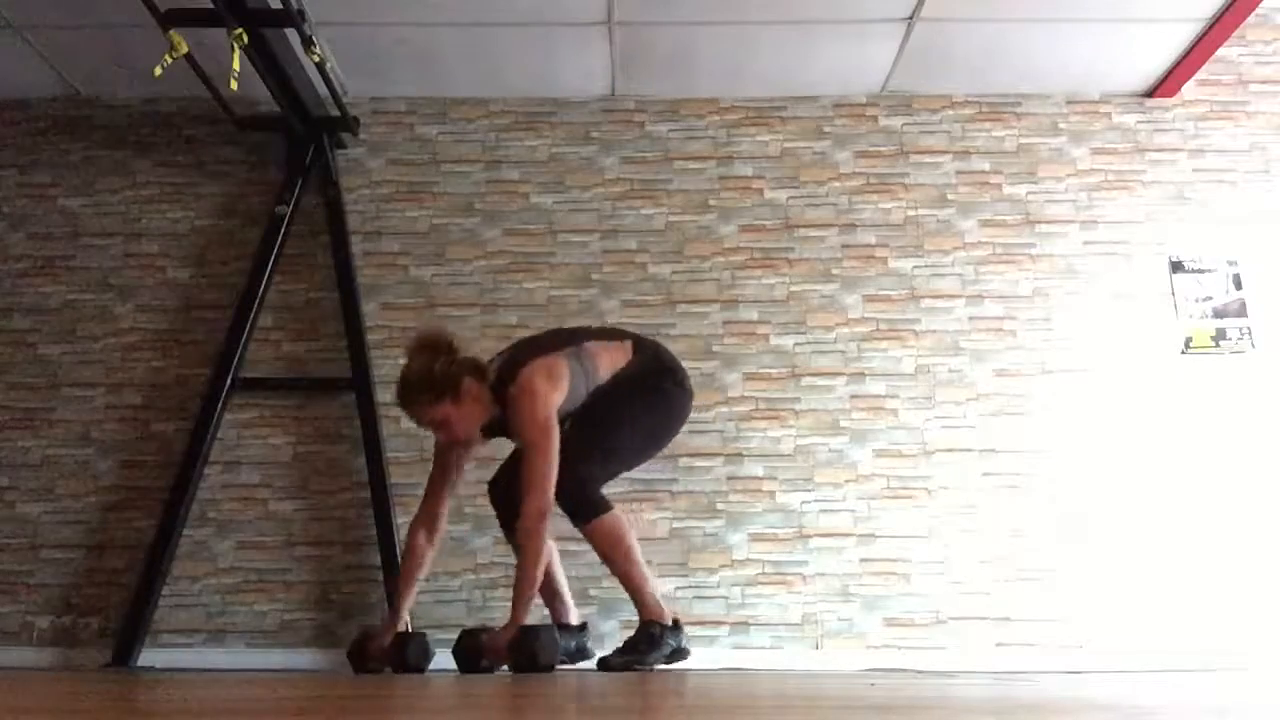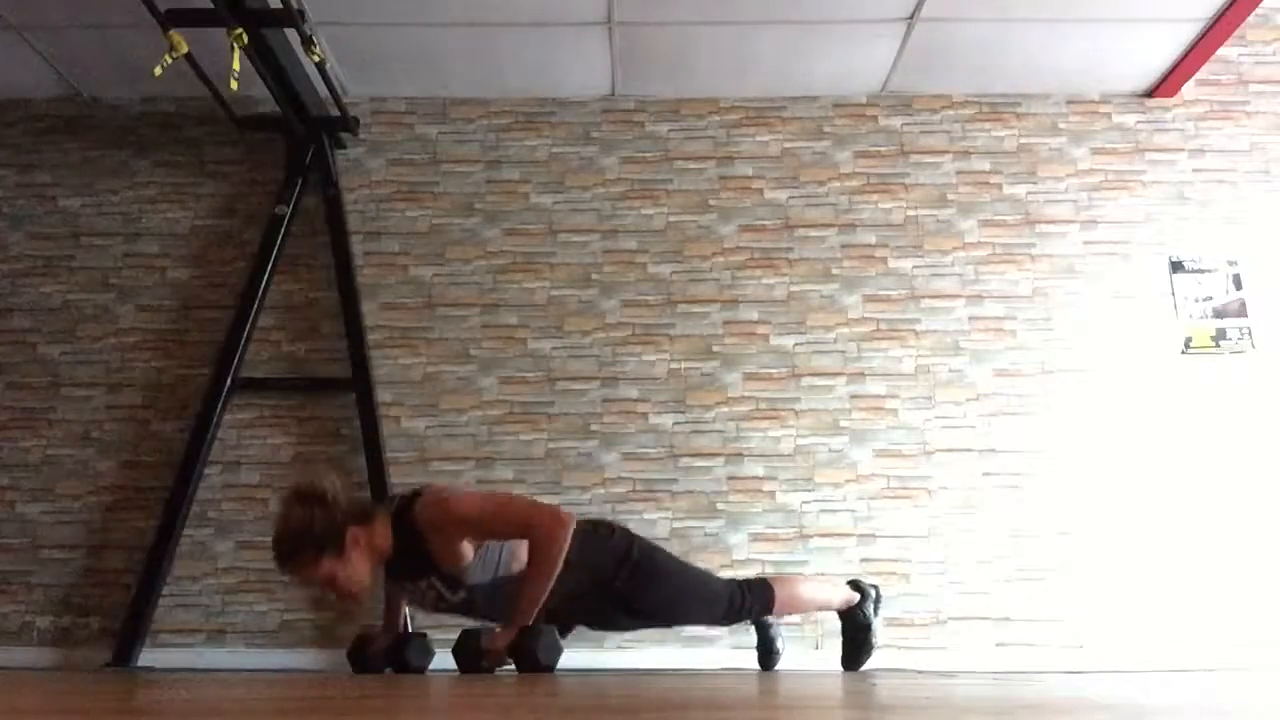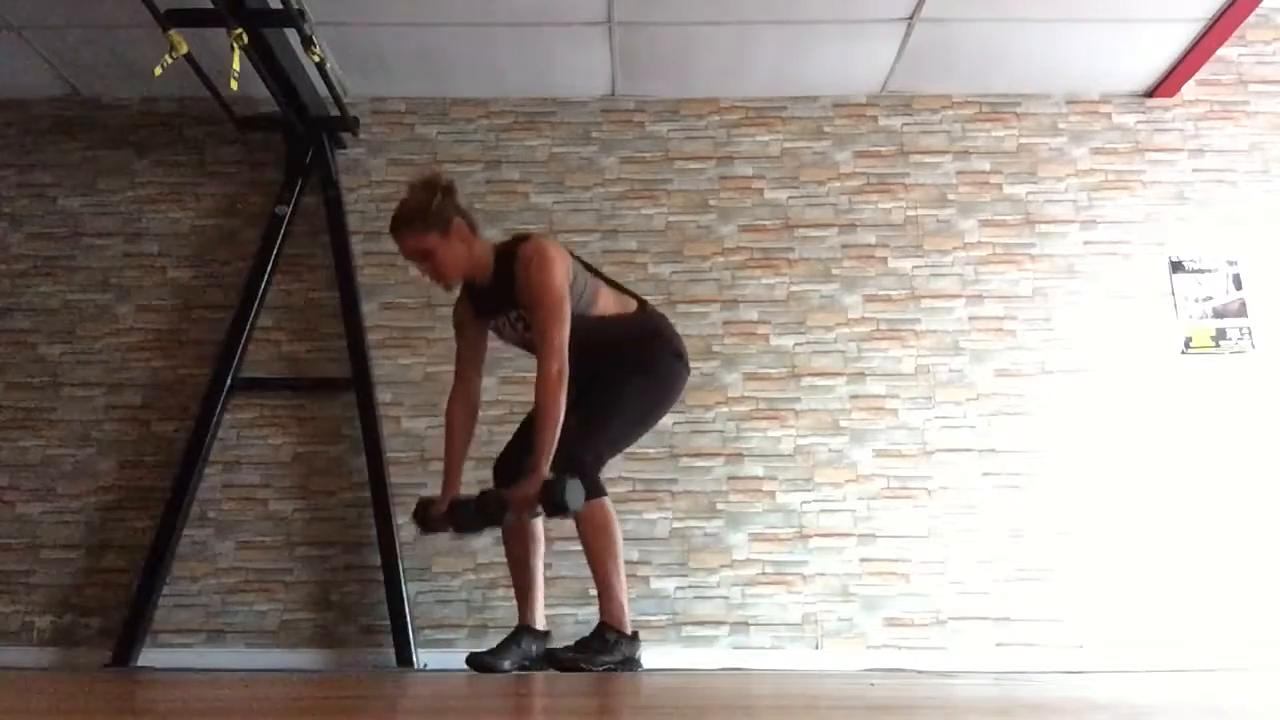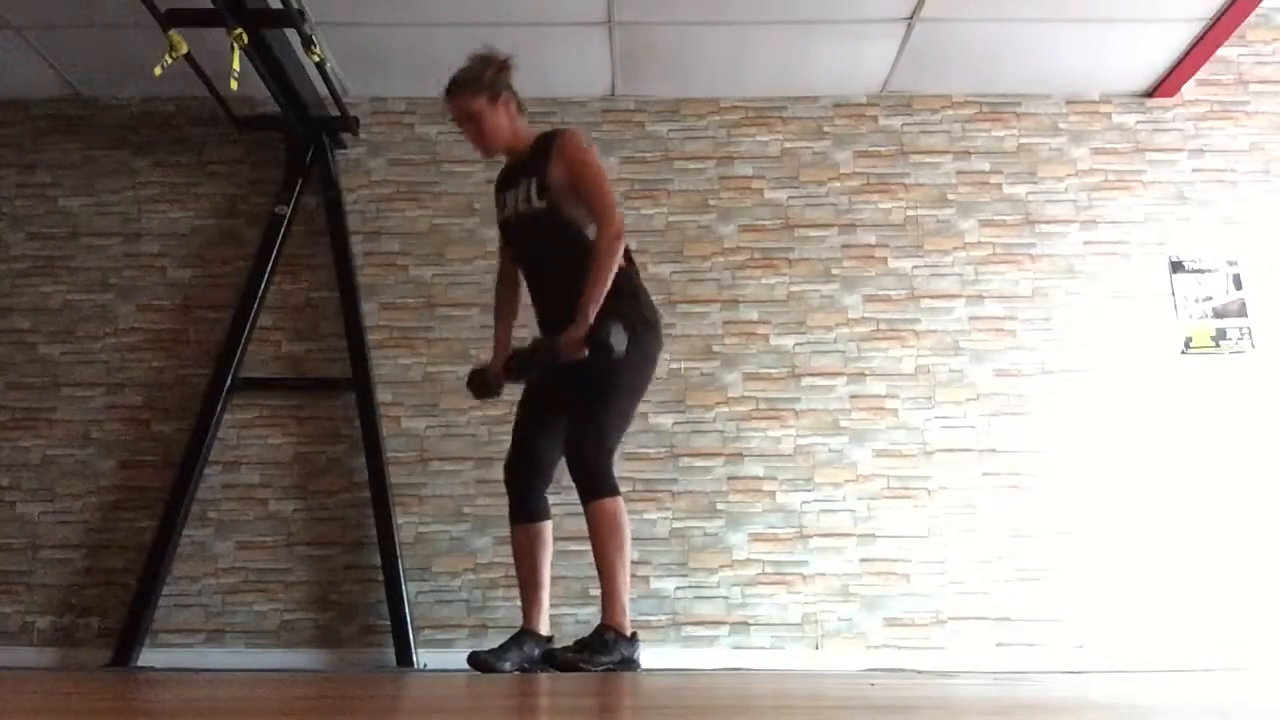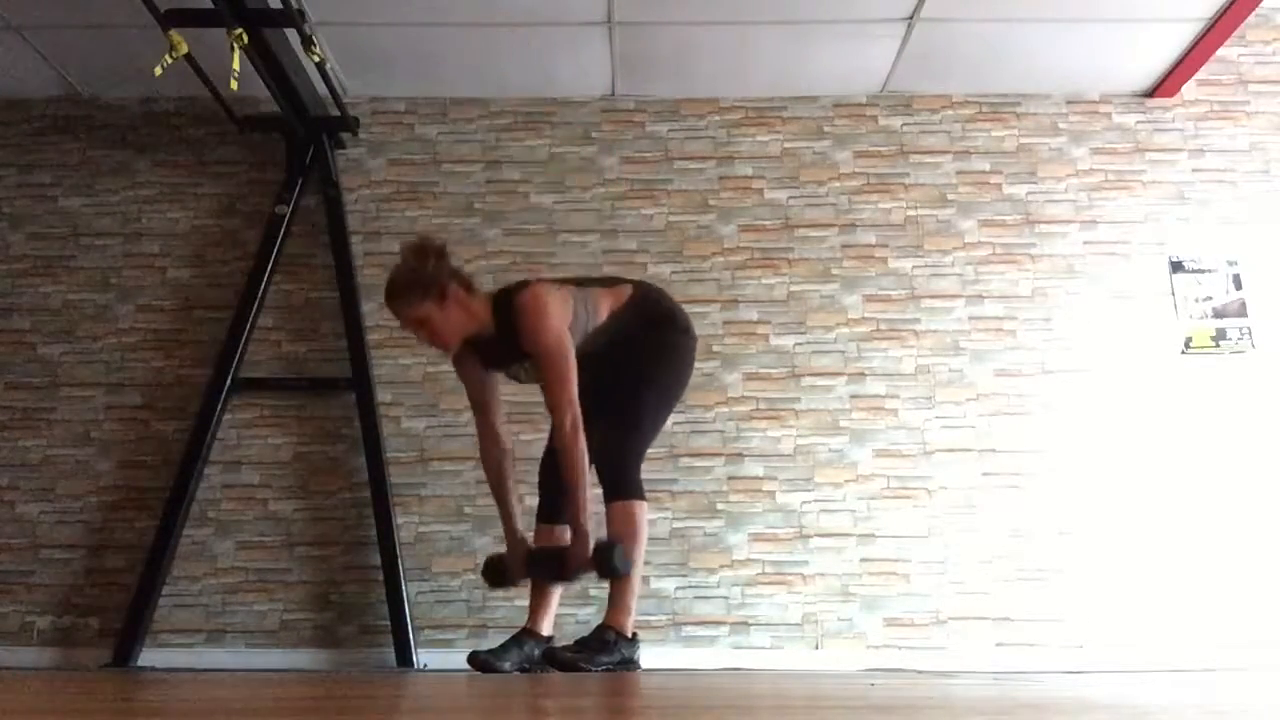
dt=1s
person 1, frame 1
left shoulder: (526, 390)
right shoulder: (465, 412)
left elbow: (537, 512)
right elbow: (428, 524)
left wrist: (516, 625)
right wrist: (394, 624)
left hip: (657, 385)
right hip: (607, 392)
left knee: (571, 482)
right knee: (506, 492)
left ankle: (660, 626)
right ankle: (570, 629)
person 1, frame 2
left shoulder: (431, 516)
right shoulder: (382, 544)
left elbow: (556, 523)
left wrist: (517, 625)
right wrist: (390, 637)
left hip: (603, 567)
right hip: (569, 589)
left knee: (731, 602)
left ankle: (854, 597)
right ankle: (762, 619)
person 1, frame 3
left shoulder: (534, 256)
right shoulder: (471, 302)
left elbow: (555, 366)
right elbow: (464, 393)
left wrist: (541, 472)
right wrist: (450, 489)
left hip: (650, 358)
right hip: (594, 368)
left knee: (573, 460)
right knee: (511, 471)
left ankle: (618, 638)
right ankle: (532, 632)
person 1, frame 4
left shoulder: (566, 148)
right shoulder: (506, 184)
left elbow: (612, 230)
right elbow: (511, 275)
left wrist: (586, 317)
right wrist: (500, 354)
left hip: (617, 328)
right hip: (565, 340)
left knee: (587, 456)
right knee: (523, 469)
left ankle: (618, 635)
right ankle: (535, 634)
person 1, frame 5
left shoulder: (532, 307)
right shoulder: (470, 347)
left elbow: (568, 421)
right elbow: (491, 440)
left wrist: (581, 530)
right wrist: (512, 535)
left hip: (656, 339)
right hip: (604, 357)
left knee: (615, 455)
right knee: (555, 472)
left ankle: (619, 636)
right ankle: (537, 635)
